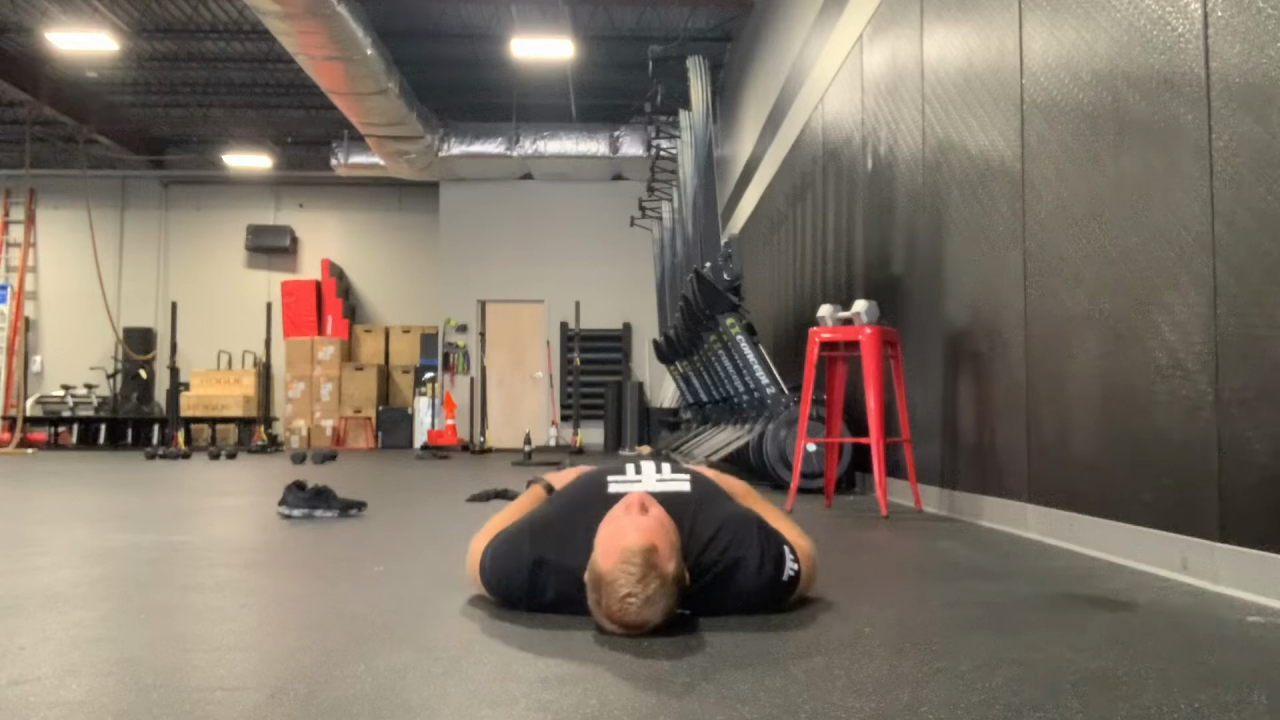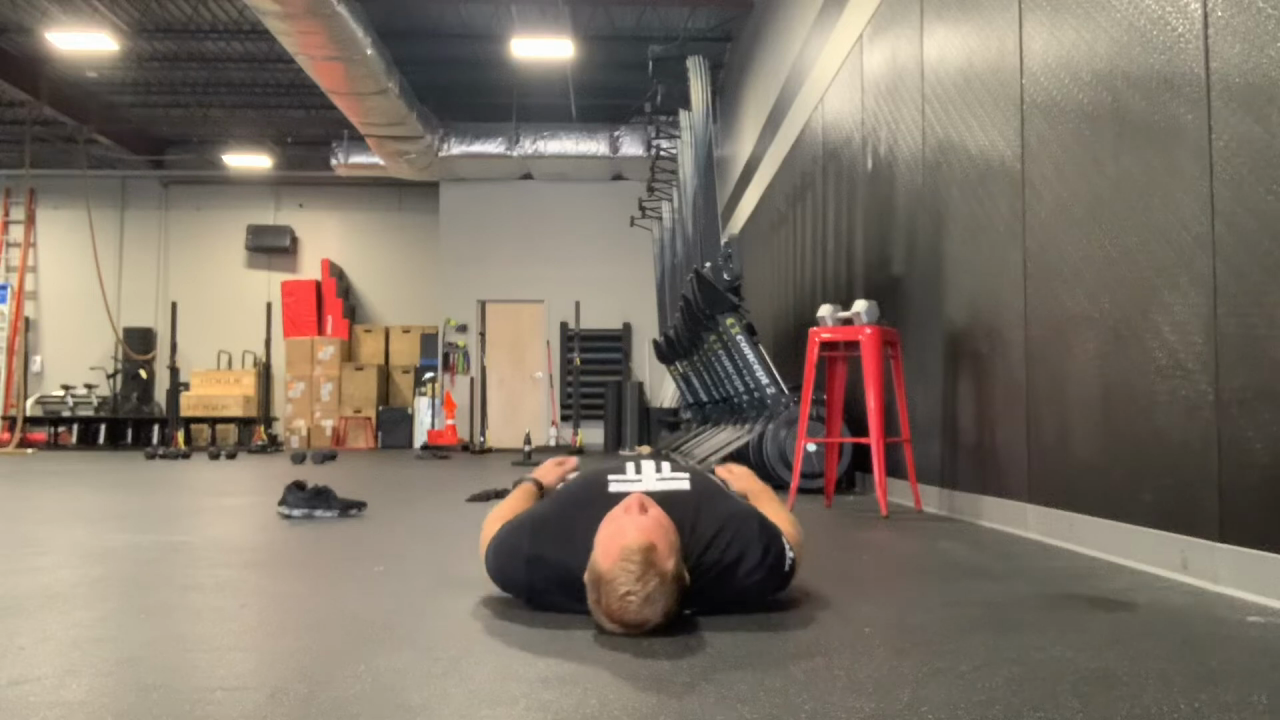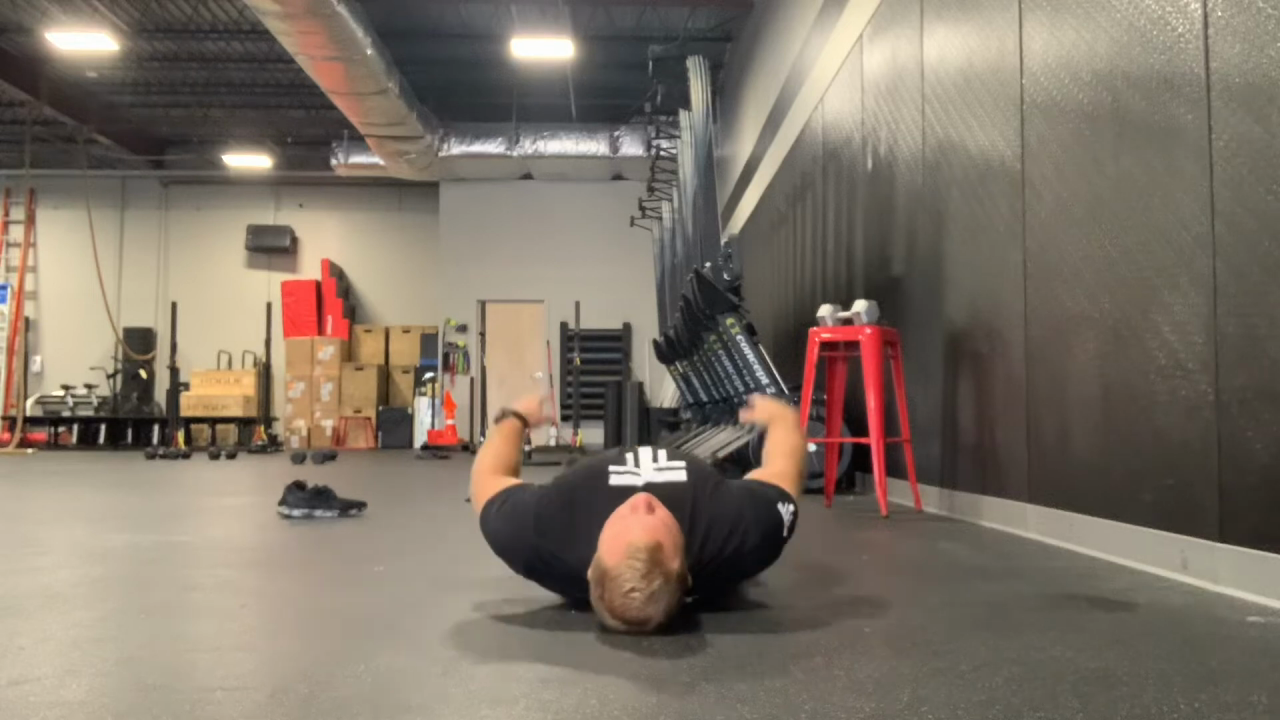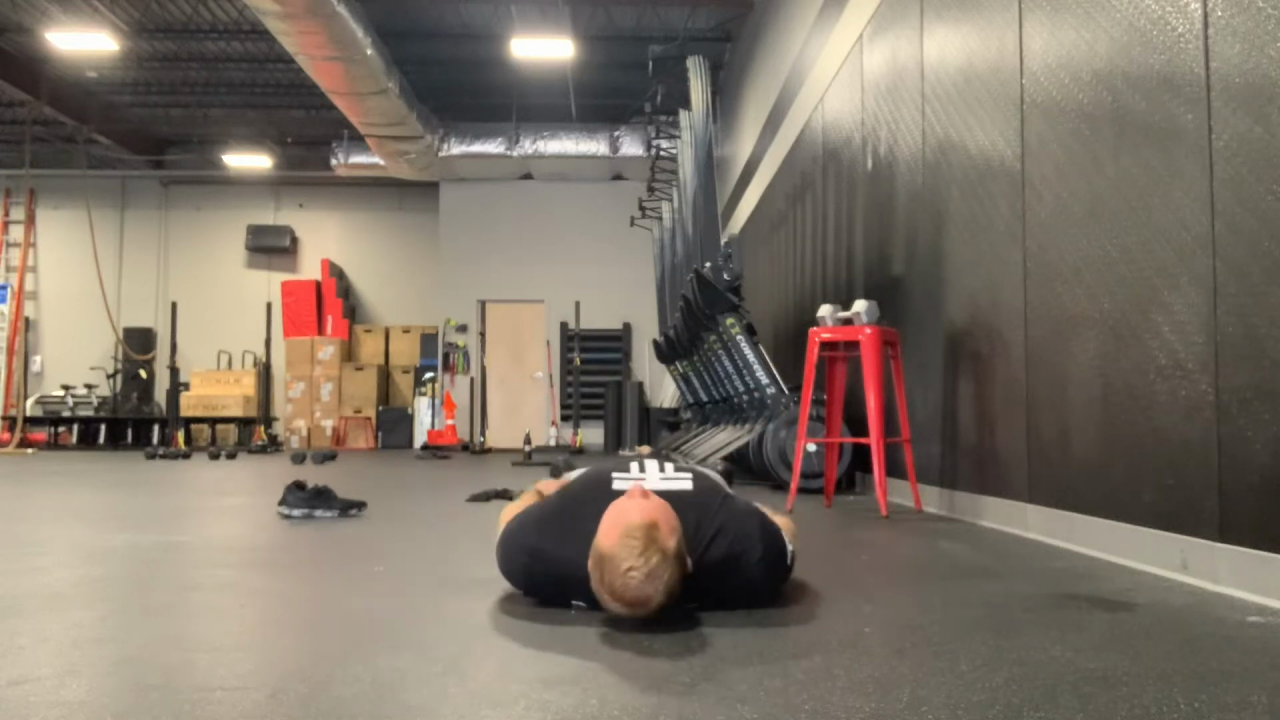
dt=0.5s
person 1, frame 1
left shoulder: (534, 554)
right shoulder: (747, 558)
left elbow: (478, 560)
right elbow: (804, 562)
left wrist: (543, 487)
right wrist: (738, 488)
person 1, frame 2
left shoulder: (530, 551)
right shoulder: (749, 550)
left elbow: (493, 541)
right elbow: (788, 543)
left wrist: (534, 483)
right wrist: (753, 487)
person 1, frame 3
left shoulder: (538, 539)
right shoulder: (744, 533)
left elbow: (488, 480)
right elbow: (783, 474)
left wrist: (514, 418)
right wrist: (781, 416)
person 1, frame 4
left shoulder: (531, 547)
right shoulder: (750, 548)
left elbow: (511, 523)
right elbow: (782, 531)
left wrist: (538, 491)
right wrist: (762, 510)
